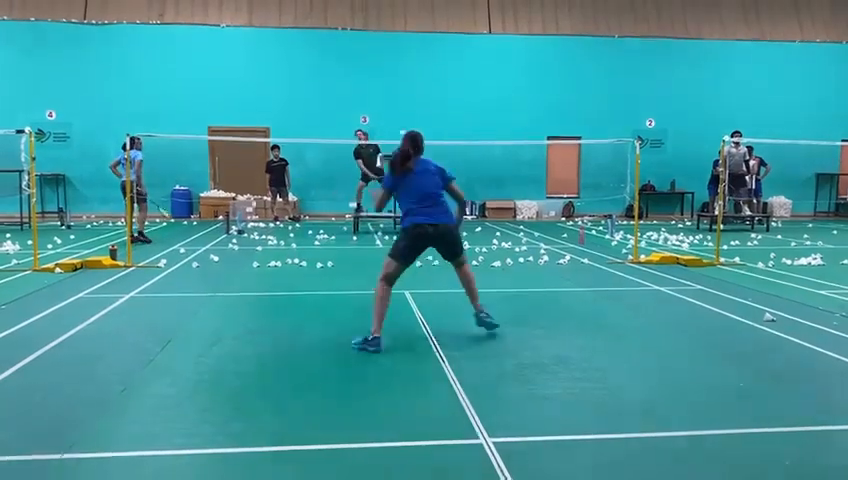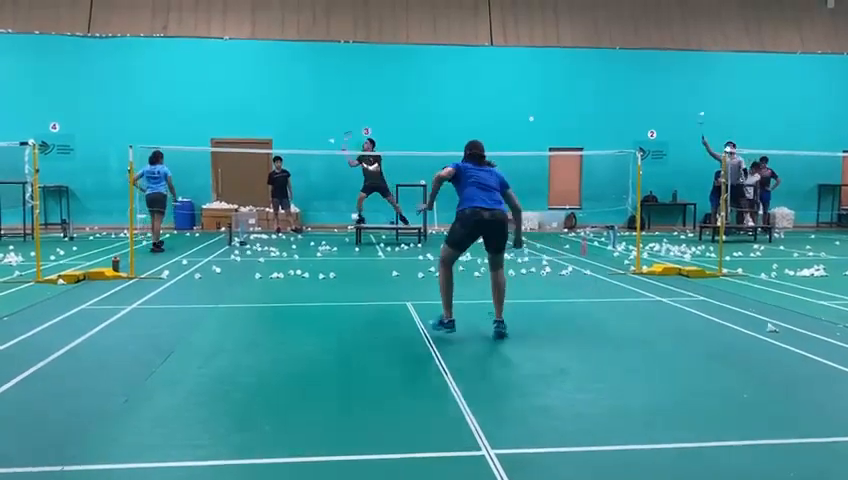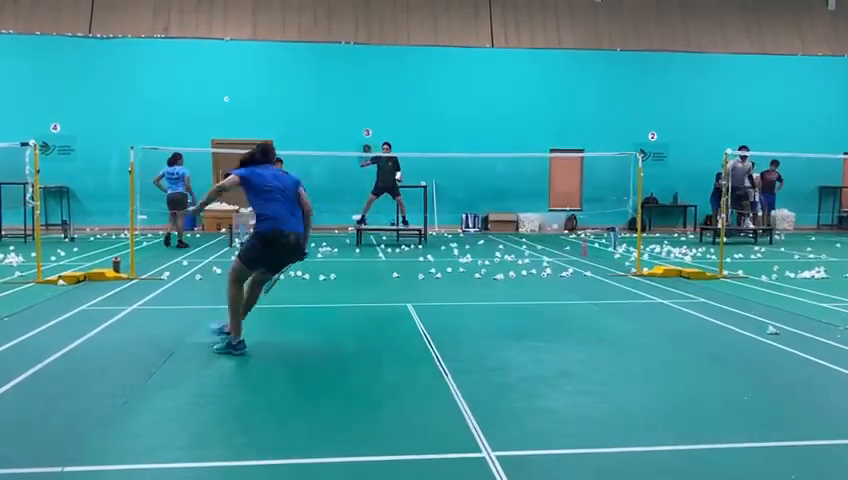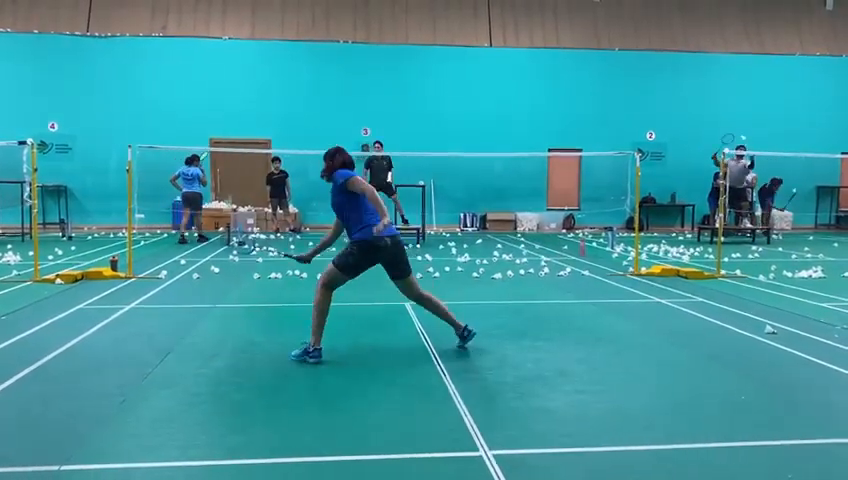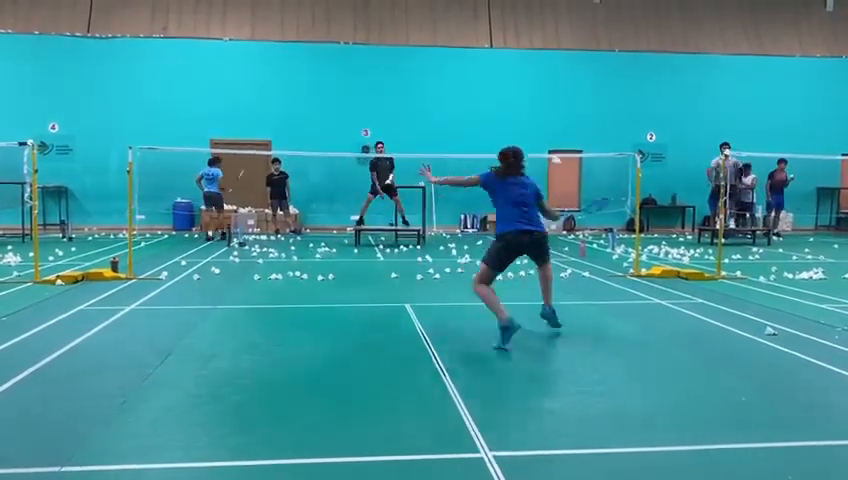
dt=1s
person 1, frame 1
left shoulder: (395, 172)
right shoulder: (436, 168)
left elbow: (379, 206)
right elbow: (461, 198)
right wrist: (459, 219)
left hip: (414, 230)
right hip: (444, 227)
left knee: (385, 281)
right knee: (461, 265)
left ankle: (375, 337)
right ankle: (480, 313)
person 1, frame 2
left shoulder: (459, 167)
right shoulder: (496, 173)
left elbow: (440, 176)
right elbow: (516, 208)
left wrist: (429, 204)
right wrist: (518, 235)
left hip: (470, 215)
right hip: (498, 217)
left knee: (445, 263)
right knee: (497, 268)
left ankle: (447, 318)
right ankle: (499, 322)
person 1, frame 3
left shoulder: (247, 172)
right shoulder: (289, 177)
left elbow: (222, 186)
right elbow: (307, 209)
left wrist: (199, 207)
right wrist: (303, 243)
left hip: (270, 234)
right hip: (295, 239)
left knee: (235, 279)
right knee: (256, 281)
left ankle: (235, 340)
right ankle: (232, 330)
person 1, frame 4
left shoulder: (342, 175)
right shoulder: (342, 186)
left elbow: (368, 189)
right elbow: (336, 231)
left wrist: (384, 217)
right wrist: (312, 254)
left hip: (368, 244)
right hip: (391, 242)
left knee: (325, 284)
right knee: (415, 293)
left ankle: (314, 348)
right ankle: (461, 329)
person 1, frame 5
left shoulder: (493, 177)
right shoulder: (531, 183)
left elbow: (460, 182)
right elbow: (547, 213)
left wrist: (433, 180)
right wrist: (557, 216)
left hip: (508, 236)
right hip: (536, 235)
left knee: (480, 284)
right knee: (544, 264)
left ankle: (505, 322)
right ankle: (547, 308)
